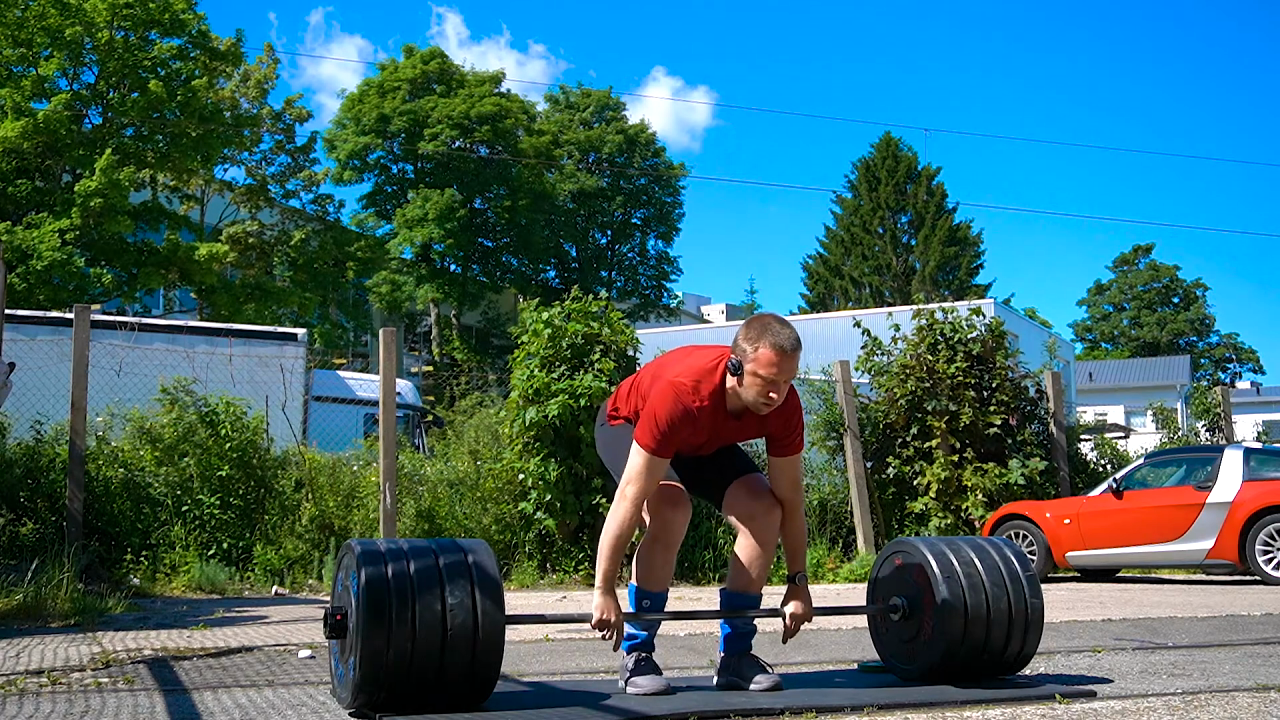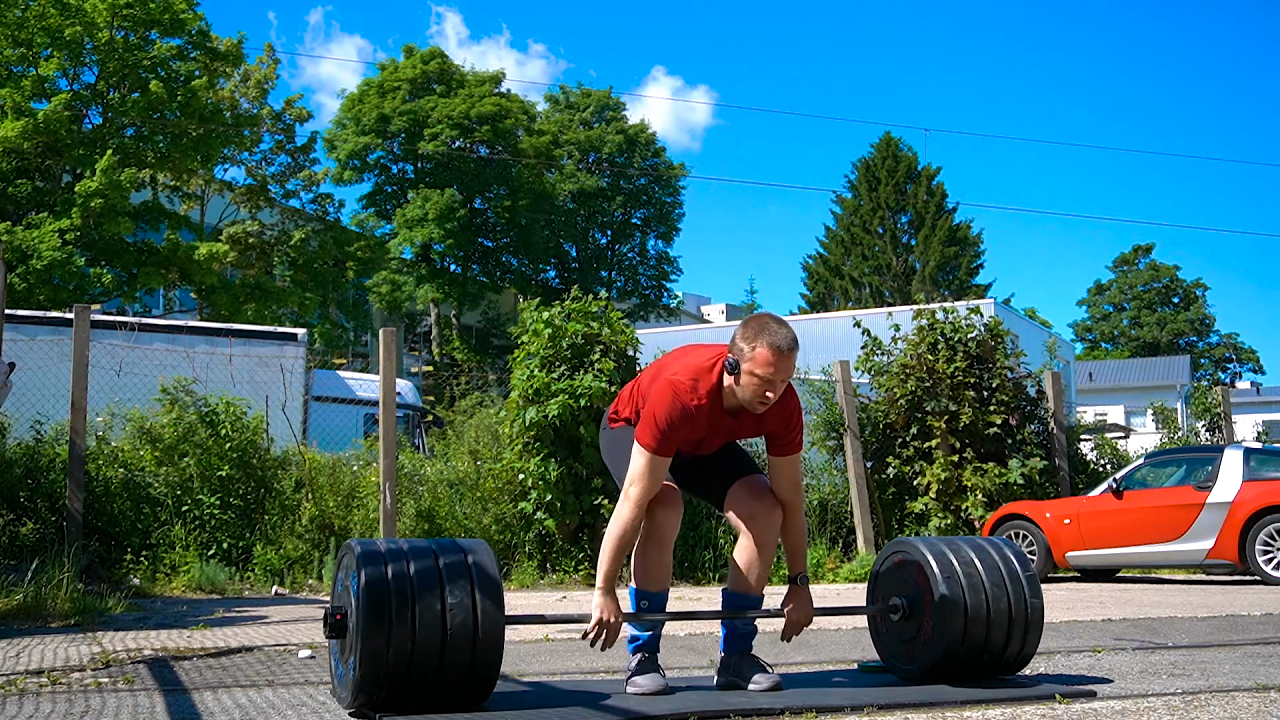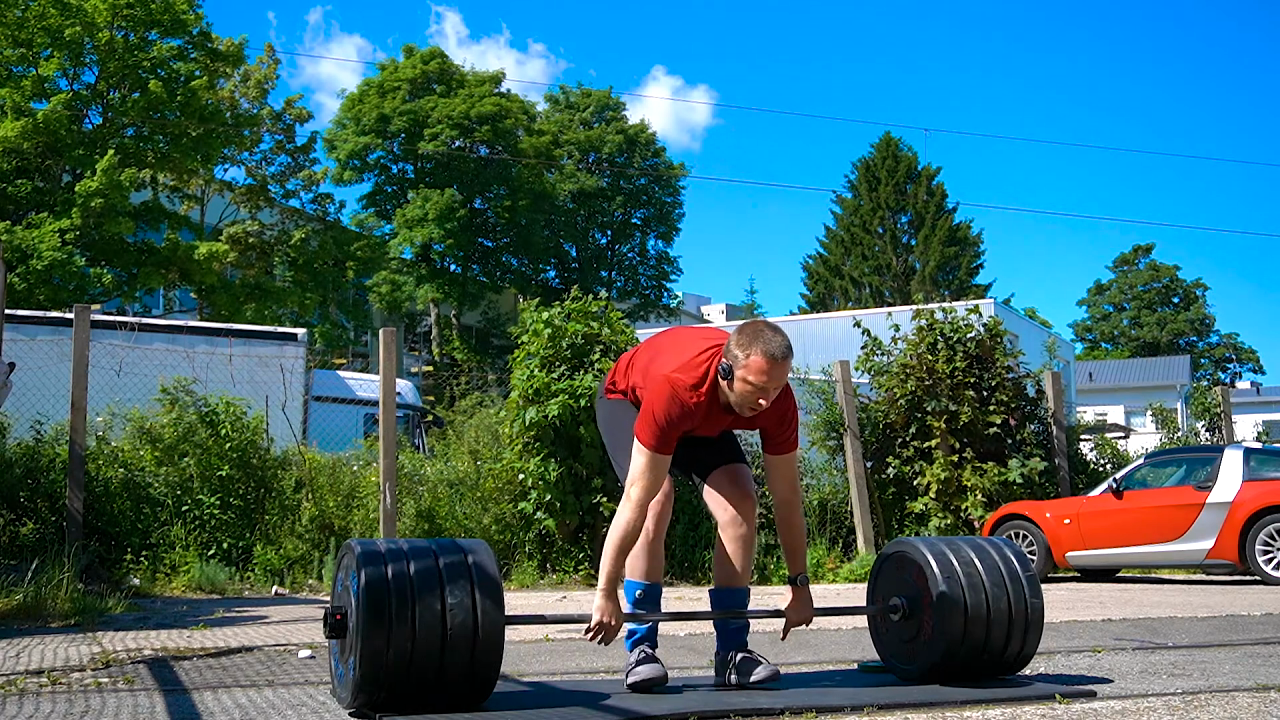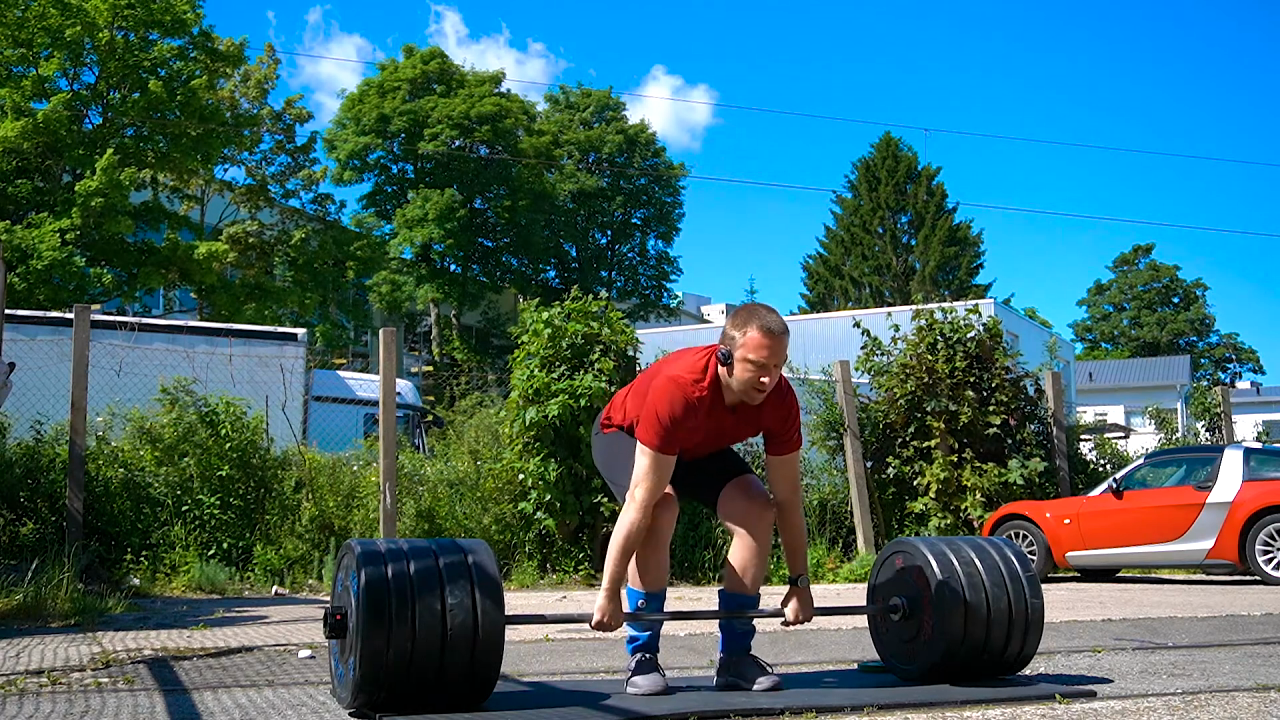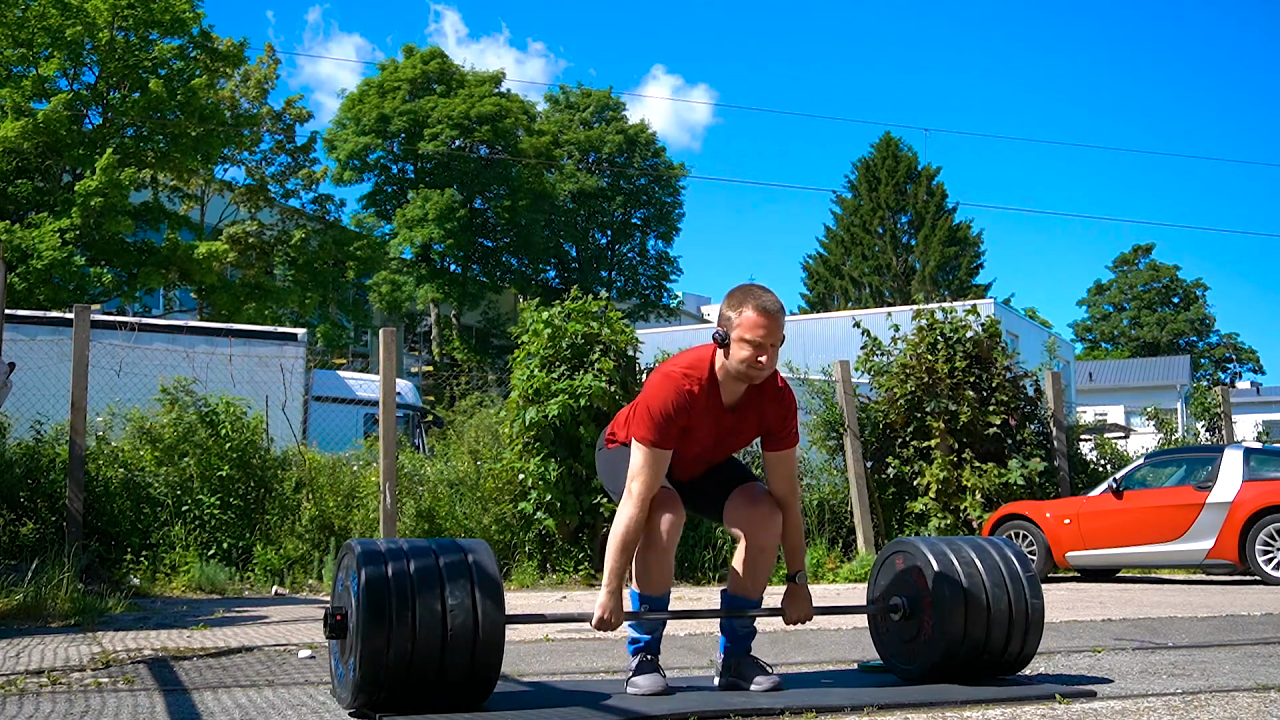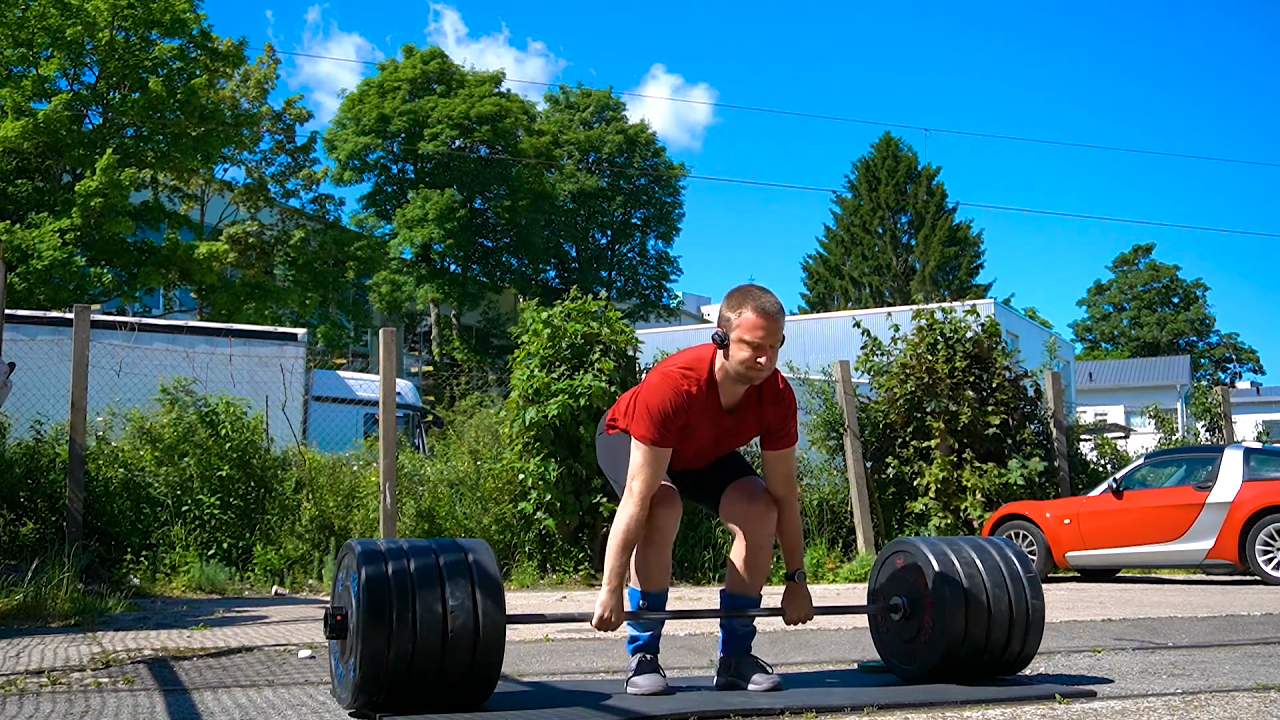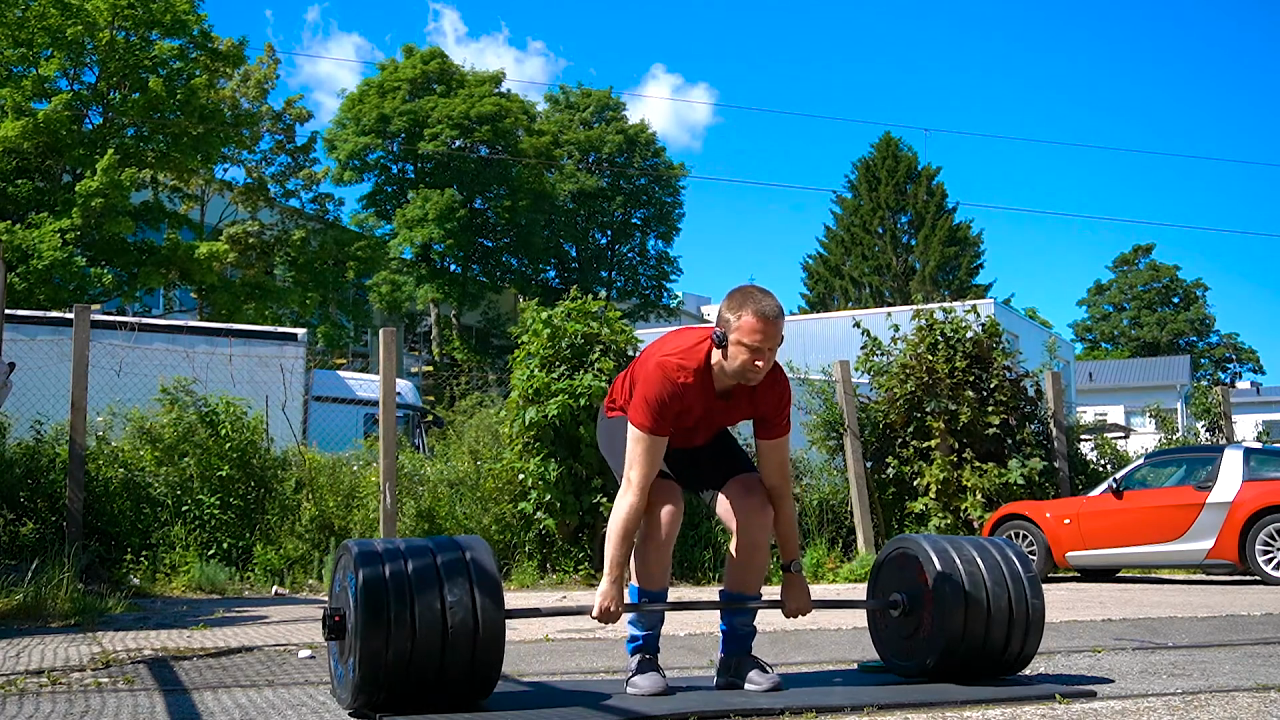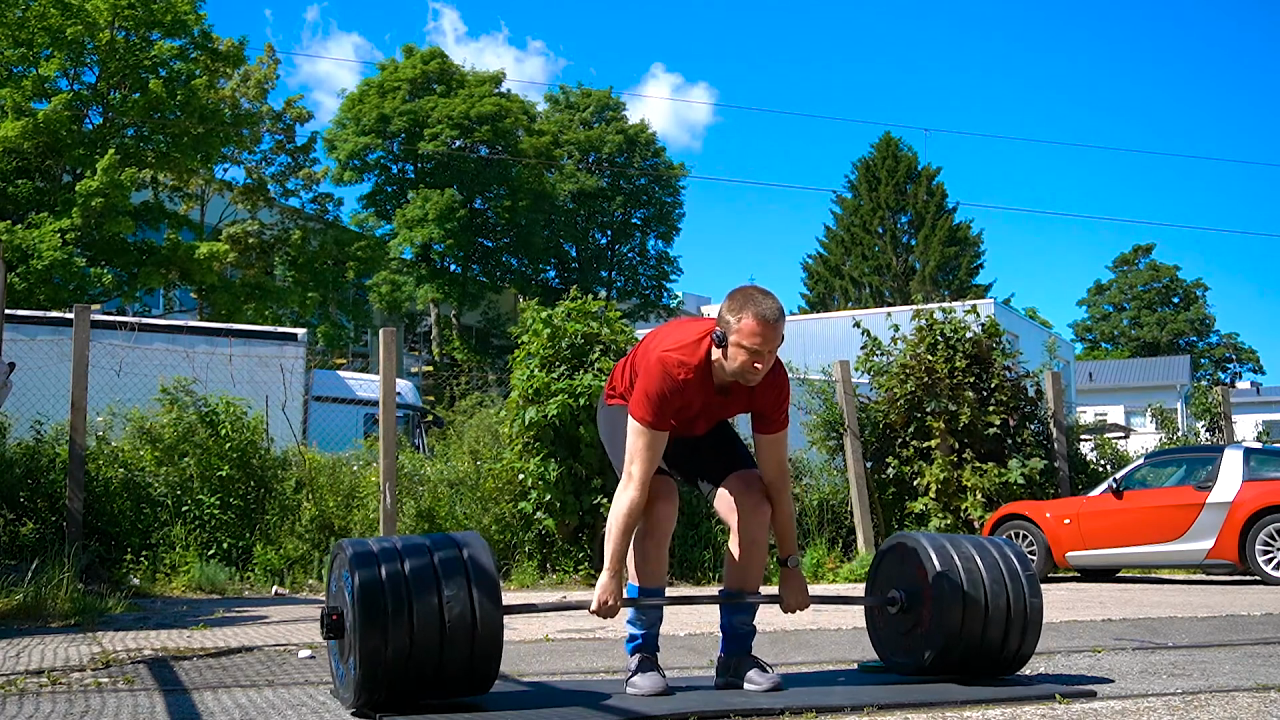
dt=0.3s
person 1, frame 1
left shoulder: (784, 405)
right shoulder: (679, 394)
left elbow: (790, 498)
right elbow: (629, 498)
left wrist: (797, 583)
right wrist: (603, 591)
left hip: (706, 441)
right hip: (630, 424)
left knee: (763, 512)
right knee: (670, 507)
left ankle: (735, 654)
right ankle: (638, 654)
person 1, frame 2
left shoulder: (783, 404)
right shoulder: (678, 393)
left elbow: (790, 499)
right elbow: (634, 500)
left wrist: (799, 584)
right wrist: (604, 592)
left hip: (708, 441)
right hip: (633, 427)
left knee: (765, 513)
right knee: (664, 506)
left ankle: (735, 654)
right ankle: (643, 654)
person 1, frame 3
left shoulder: (777, 400)
right shoulder: (674, 388)
left elbow: (787, 496)
right elbow: (636, 497)
left wrist: (799, 583)
right wrist: (606, 593)
left hip: (703, 420)
right hip: (628, 399)
left knee: (739, 506)
right knee: (657, 500)
left ankle: (732, 651)
right ankle: (641, 648)
person 1, frame 4
left shoulder: (780, 399)
right shoulder: (677, 390)
left elbow: (788, 498)
right elbow: (641, 500)
left wrist: (799, 583)
right wrist: (609, 593)
left hip: (699, 446)
right hip: (624, 433)
left knee: (757, 512)
right knee: (661, 508)
left ankle: (735, 654)
right ankle: (642, 654)
person 1, frame 5
left shoulder: (778, 397)
right shoulder: (674, 386)
left elbow: (786, 496)
right elbow: (637, 499)
left wrist: (797, 581)
right wrist: (609, 592)
left hip: (702, 462)
right hip: (628, 449)
left knee: (764, 517)
right knee: (666, 513)
left ankle: (735, 656)
right ankle: (643, 657)
person 1, frame 6
left shoulder: (777, 396)
right shoulder: (672, 384)
left elbow: (784, 494)
right elbow: (638, 497)
left wrist: (796, 580)
right wrist: (611, 589)
left hip: (705, 453)
right hip: (628, 438)
left knee: (760, 515)
right knee: (663, 509)
left ankle: (735, 655)
right ankle: (643, 654)
person 1, frame 7
left shoulder: (772, 384)
right shoulder: (667, 372)
left elbow: (778, 483)
right elbow: (635, 486)
left wrist: (792, 571)
right wrist: (611, 580)
left hip: (701, 433)
right hip: (629, 420)
left knee: (756, 513)
right knee: (665, 509)
left ankle: (736, 655)
right ankle: (642, 656)
person 1, frame 8
left shoulder: (771, 380)
right shoulder: (668, 366)
left elbow: (776, 478)
right elbow: (636, 481)
left wrist: (791, 566)
right wrist: (610, 573)
left hip: (702, 422)
right hip: (629, 409)
left knee: (754, 510)
right knee: (659, 505)
left ankle: (735, 654)
right ankle: (642, 655)
